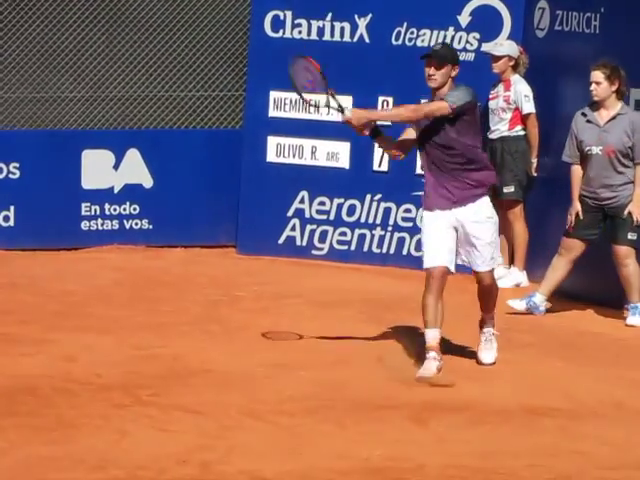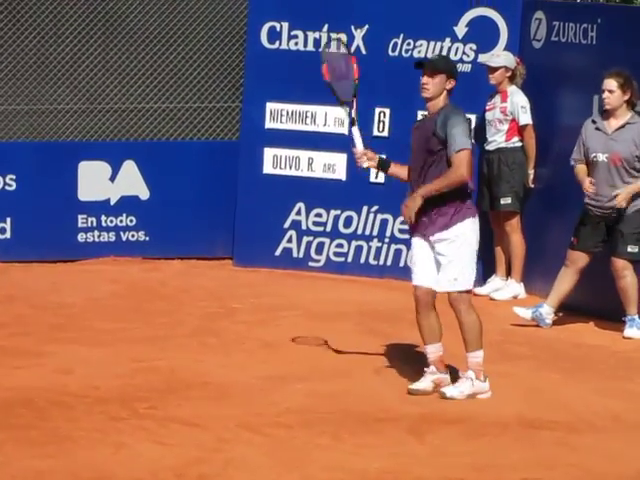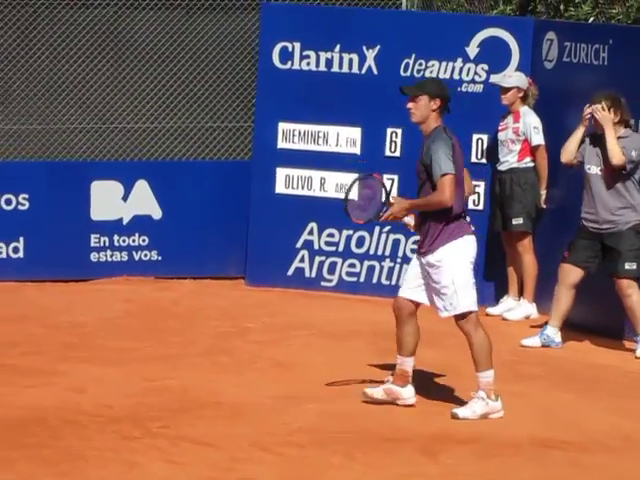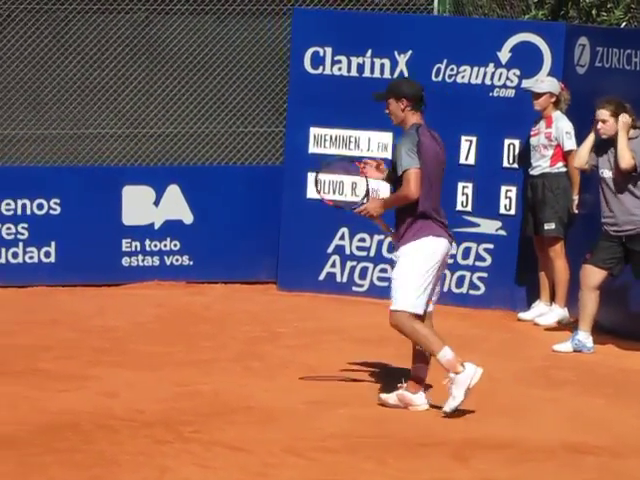
dt=0.4s
person 1, frame 1
left shoulder: (464, 96)
right shoulder: (417, 117)
left elbow: (421, 111)
right elbow: (398, 149)
left wrist: (369, 114)
right wrist: (372, 131)
left hip: (474, 204)
right hip: (438, 206)
left knee: (485, 279)
right knee: (436, 278)
left ankle: (487, 331)
right ankle: (432, 354)
person 1, frame 2
left shoulder: (454, 120)
right shoulder: (420, 127)
left elbow: (461, 172)
left wrist: (420, 196)
right wrist: (378, 161)
left hip: (456, 224)
right hip: (424, 227)
left knee: (459, 298)
right knee: (423, 297)
left ankle: (476, 377)
right ankle: (436, 370)
person 1, frame 3
left shoulder: (438, 143)
right shoulder: (437, 141)
left elbow: (446, 197)
right elbow: (465, 189)
left wrist: (407, 206)
right wrist: (415, 209)
left hip: (449, 245)
right hip: (430, 246)
left knee: (467, 319)
right knee: (403, 308)
left ankle: (489, 396)
right ankle: (401, 385)
person 1, frame 4
left shoulder: (408, 140)
right shoulder: (433, 140)
left elbow: (412, 191)
left wrist: (382, 204)
right wrist: (386, 176)
left hip: (419, 241)
right hip: (436, 237)
left knee: (401, 318)
right knee: (418, 316)
left ankle: (459, 370)
right ankle: (413, 390)
person 2, frame 1
right shoulder: (580, 119)
right elbow: (576, 163)
right wrist: (575, 199)
right hip: (590, 199)
right knee: (567, 249)
right ankle: (538, 300)
person 2, frame 2
right shoulder: (590, 125)
right elbow: (579, 163)
right wrist: (584, 180)
right hip: (594, 209)
right knee: (573, 261)
right ankle: (545, 312)
person 2, frame 3
right shoulder: (590, 140)
left elbow: (617, 160)
right elbow: (566, 158)
left wrist: (607, 127)
right wrist: (583, 126)
right hip: (590, 226)
right knee: (566, 275)
right ankle: (551, 333)
person 2, frame 4
right shoulder: (603, 147)
right elbow: (579, 163)
right wrist: (594, 133)
right hip: (613, 232)
right knee: (588, 277)
right ankle: (583, 338)
person 3, frame 1
left shoulder: (519, 86)
right shoulder: (496, 87)
left elbow: (532, 124)
right elbow: (494, 120)
left wrist: (533, 158)
right wrist: (492, 150)
left hip: (513, 149)
right hip: (494, 148)
left knee: (514, 213)
right knee: (500, 212)
left ankle: (519, 272)
right ankle: (503, 266)
person 3, frame 2
left shoulder: (516, 97)
right shoulder: (492, 99)
left elbow: (528, 134)
right elbow: (491, 132)
left wrist: (530, 169)
right wrist: (488, 159)
left hip: (510, 160)
right hip: (490, 159)
left knee: (511, 225)
right knee: (496, 224)
left ankle: (516, 283)
right ankle: (500, 278)
person 3, frame 3
left shoulder: (529, 118)
right shoulder: (505, 119)
left elbow: (541, 155)
right elbow: (503, 152)
left wrist: (542, 189)
right wrist: (501, 179)
left hip: (522, 180)
right hip: (503, 180)
left knee: (523, 245)
right knee: (509, 244)
left ankle: (528, 303)
right ankle: (512, 298)
person 3, frame 4
left shoulder: (561, 123)
right shoulder: (538, 124)
left elbow: (573, 160)
right elbow: (536, 157)
left wrist: (574, 194)
right wrist: (533, 183)
left hip: (554, 185)
right hip: (535, 185)
left knee: (555, 250)
right knee: (540, 249)
left ankle: (560, 308)
right ankle: (544, 302)
